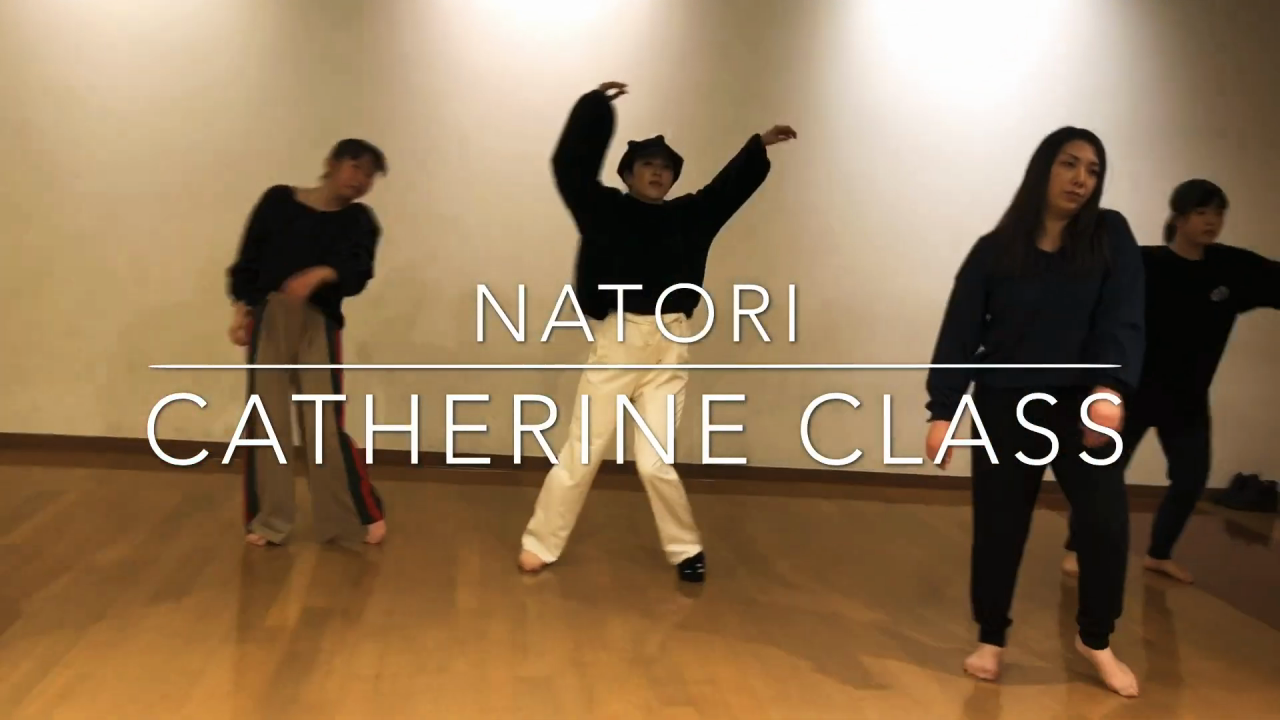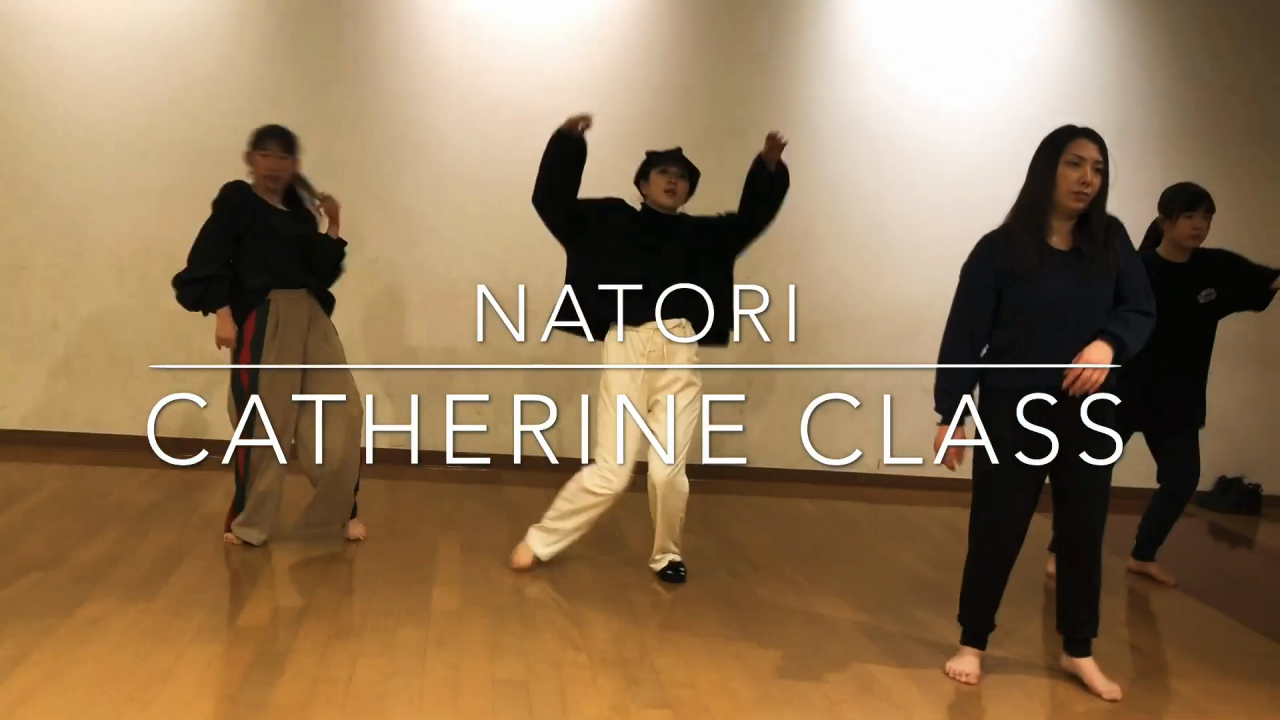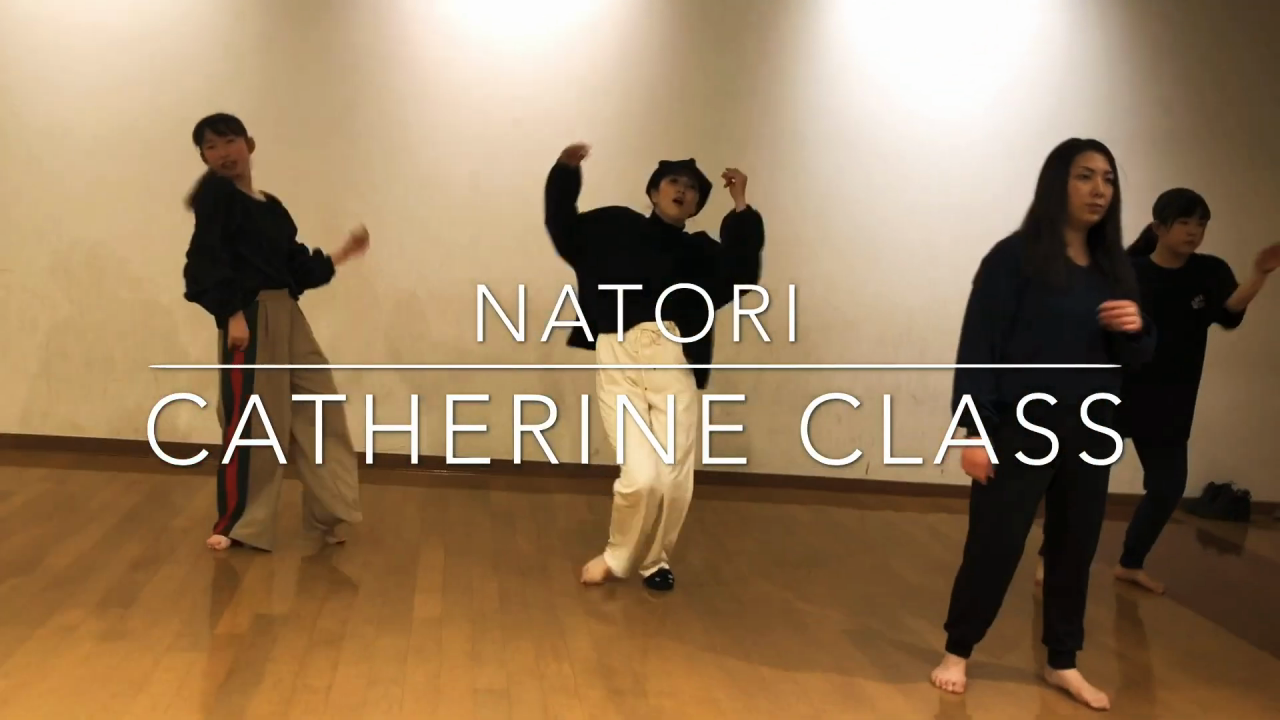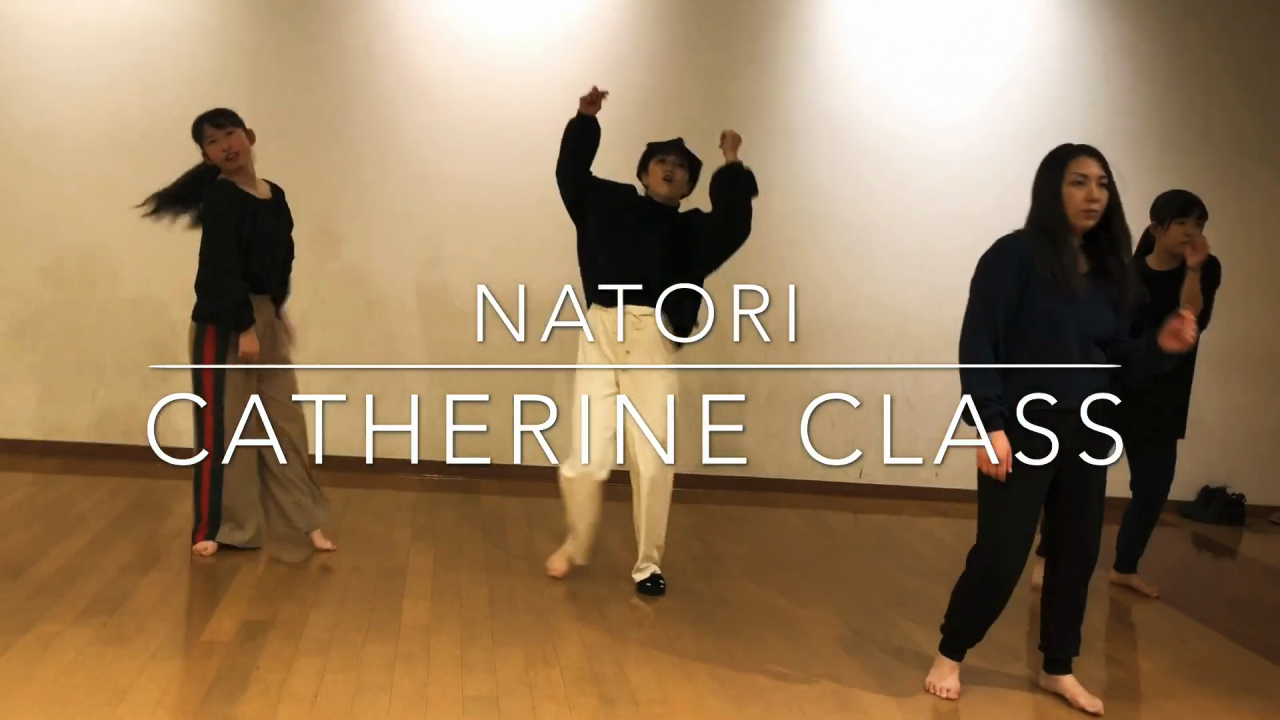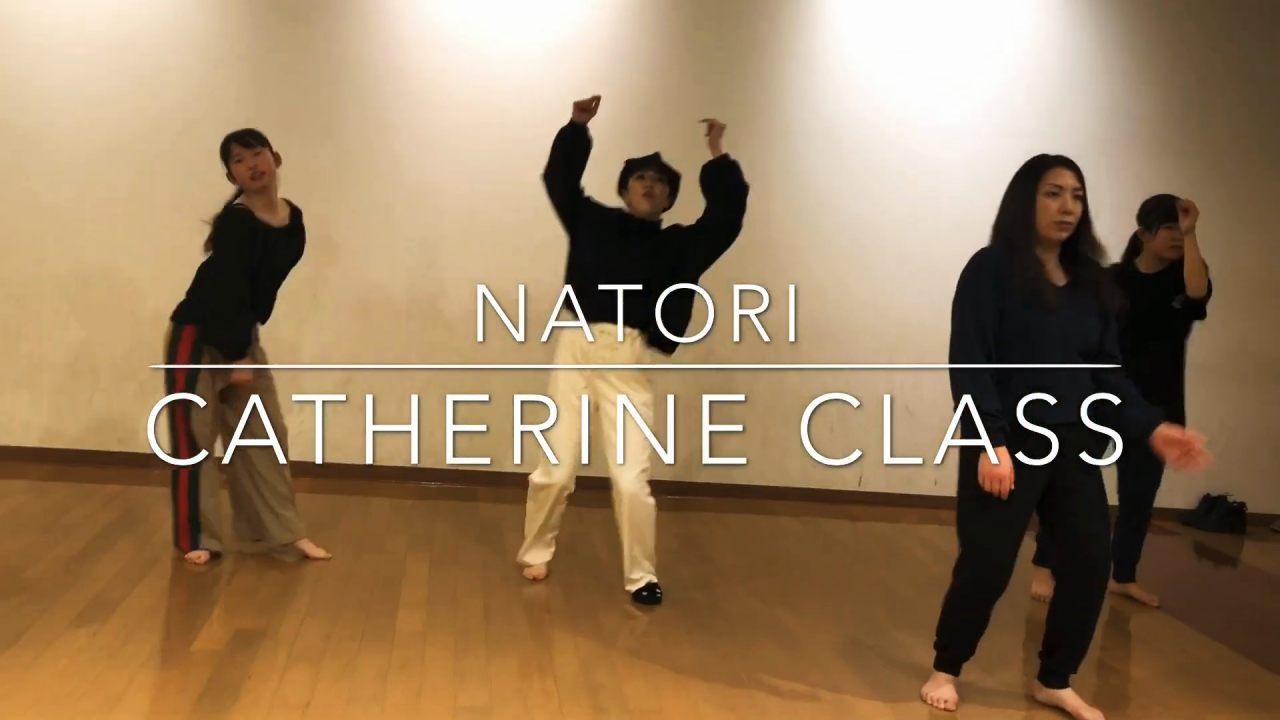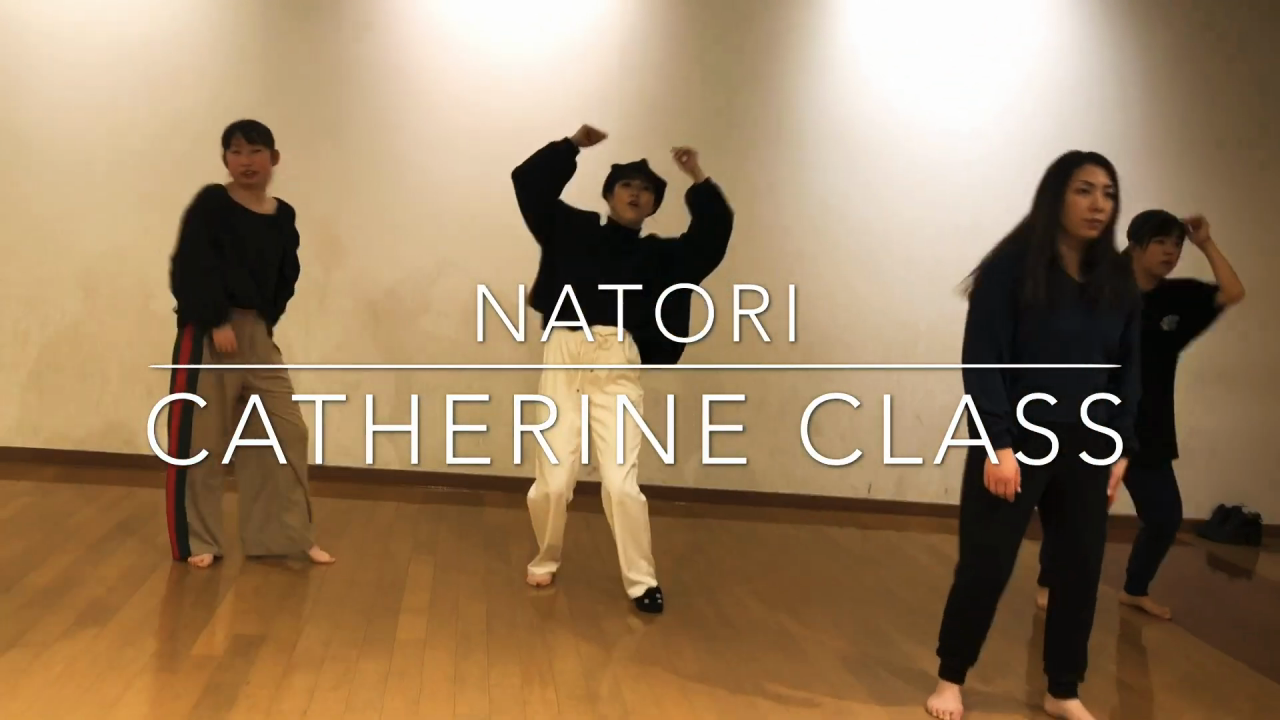
dt=0.2s
person 1, frame 1
left shoulder: (1111, 235)
right shoulder: (995, 249)
left elbow: (1124, 317)
right elbow: (960, 334)
left wrist: (1112, 386)
right wrist: (942, 411)
left hip: (1083, 405)
right hip: (1006, 407)
left knee: (1106, 524)
right knee: (999, 529)
left ankle: (1096, 641)
right ankle: (991, 639)
person 1, frame 2
left shoulder: (1110, 241)
right shoulder: (1000, 248)
left elbow: (1141, 313)
right elbow: (963, 338)
left wrist: (1106, 346)
right wrist: (950, 418)
left hip: (1089, 414)
right hip: (1014, 413)
left knee: (1083, 534)
right knee: (996, 532)
left ankle: (1079, 651)
right ankle: (972, 643)
person 1, frame 3
left shoulder: (1113, 263)
right shoulder: (1015, 256)
left elbow: (1127, 359)
right elbow: (977, 347)
left wrist: (1136, 327)
right wrist: (976, 429)
left hip: (1090, 427)
right hip: (1021, 425)
left knee: (1075, 546)
right knee: (995, 545)
left ankle: (1062, 662)
right ankle: (957, 651)
person 1, frame 4
left shoulder: (1108, 271)
right shoulder: (1014, 256)
left elbow: (1112, 358)
right elbow: (978, 348)
left wrist: (1160, 347)
right wrist: (993, 426)
left hip: (1084, 433)
right hip: (1022, 430)
left knee: (1078, 551)
right knee: (1001, 552)
left ankle: (1057, 668)
right ankle: (949, 655)
person 1, frame 5
left shoulder: (1090, 280)
right shoulder: (990, 271)
left elbow: (1105, 370)
right elbow: (970, 364)
left wrist: (1154, 427)
right wrist: (987, 445)
left hip: (1071, 442)
right hip: (1005, 442)
left knee: (1089, 561)
right knee: (985, 566)
right ankle: (944, 669)
person 1, frame 6
left shoulder: (1116, 279)
right shoulder: (1012, 267)
left elbow: (1125, 371)
right elbow: (982, 360)
left wrist: (1120, 447)
right wrist: (996, 444)
left hip: (1084, 444)
right hip: (1018, 439)
left knee: (1082, 568)
right knee: (987, 565)
person 2, frame 1
left shoulder: (685, 216)
right shoulder: (606, 209)
left elbow: (731, 185)
right elbow: (572, 164)
left wrist: (761, 146)
right wrist: (597, 106)
left hip: (668, 351)
right hip: (616, 344)
left knee: (654, 463)
right knee: (580, 452)
left ankle: (685, 547)
right ankle: (539, 543)
person 2, frame 2
left shoulder: (699, 233)
right shoulder: (612, 220)
left elbow: (754, 215)
right elbow: (554, 204)
left wrist: (769, 164)
right wrist: (567, 143)
left hip: (680, 360)
right hip: (625, 357)
left knee: (668, 475)
right knee: (609, 473)
left ankle: (666, 553)
right ankle: (540, 540)
person 2, frame 3
left shoulder: (699, 250)
right shoulder: (615, 227)
left elbow: (741, 274)
right elbow: (562, 224)
left wrist: (740, 210)
right wrist: (567, 171)
left hip: (674, 363)
right hip: (618, 360)
left knee: (674, 480)
right knee: (640, 478)
left ankle: (656, 561)
right ankle: (617, 556)
person 2, frame 4
left shoulder: (692, 229)
right shoulder: (610, 203)
left elbow: (732, 225)
right elbow: (572, 172)
left wrist: (732, 167)
right wrist: (585, 119)
left hip: (653, 345)
right hip: (599, 338)
left knee: (652, 466)
right knee: (586, 462)
left ankle: (647, 564)
right ankle: (574, 546)
person 2, frame 5
left shoulder: (675, 245)
right shoulder: (595, 222)
left elbow: (726, 217)
right elbow: (559, 179)
left wrist: (718, 157)
right wrist: (577, 126)
left hip: (628, 364)
right hip: (575, 354)
left knee: (631, 480)
right knee: (554, 471)
left ankle: (640, 574)
right ankle: (536, 550)
person 2, frame 6
left shoulder: (657, 254)
right shoulder: (573, 228)
left elbow: (713, 236)
right elbow: (529, 181)
left wrist: (698, 180)
right wrist: (572, 145)
left hip: (618, 365)
right hip: (565, 357)
left knee: (620, 479)
right knee: (553, 479)
left ankle: (640, 578)
right ankle: (545, 560)
person 3, frame 1
left shoulder: (357, 221)
right shoulder: (278, 200)
left elbow: (358, 273)
right elbow: (249, 257)
left wrist: (318, 275)
right wrist: (241, 309)
left hip: (319, 321)
right hip: (269, 318)
left knee: (325, 425)
right knee: (263, 425)
left ankle: (365, 513)
right ankle: (267, 520)
person 3, frame 2
left shoulder: (300, 211)
right shoulder: (236, 198)
left elbow: (325, 269)
right elbow: (209, 259)
left wrist: (334, 229)
right wrist: (221, 314)
left hip: (312, 314)
right hip: (261, 317)
left knee: (343, 409)
right knee: (263, 421)
left ankle: (342, 511)
right ankle: (249, 520)
person 3, frame 3
left shoulder: (270, 204)
right shoulder: (216, 194)
right elbow: (207, 262)
left wrist: (340, 255)
right wrist: (233, 315)
left hip: (289, 313)
right hip: (247, 315)
left knee: (318, 409)
right knee: (250, 421)
left ankle: (327, 514)
right ankle: (234, 524)
person 3, frame 4
left shoulder: (275, 197)
right shoulder: (220, 197)
right elbow: (220, 268)
left wrist: (279, 315)
right wrist: (244, 329)
left hip: (264, 318)
right hip: (222, 323)
left knee: (286, 421)
right knee: (225, 426)
left ankle: (304, 521)
right ankle: (214, 528)
person 3, frame 5
left shoulder: (293, 220)
right shoulder: (236, 221)
right elbow: (225, 292)
left wrist: (246, 347)
right wrist: (237, 357)
left hip: (242, 335)
right hip: (199, 336)
left knee: (265, 432)
right knee: (194, 436)
left ankle: (285, 531)
right ankle: (197, 537)
person 3, frame 6
left shoulder: (283, 217)
right shoulder: (211, 203)
right elbow: (189, 273)
left wrist: (260, 326)
right wrist: (217, 324)
left hip: (258, 331)
right hip: (204, 330)
left knee: (287, 430)
right knee: (197, 439)
left ankle: (292, 534)
right ankle: (197, 541)
person 4, frame 1
left shoulder: (1233, 265)
right shoulder: (1145, 263)
left hip: (1189, 396)
right hip: (1136, 388)
left knee: (1191, 478)
left ankle: (1158, 554)
right ankle: (1075, 549)
person 4, frame 2
left shoulder: (1220, 267)
left hip: (1178, 400)
right hip: (1121, 392)
left knee: (1181, 482)
left ankle: (1142, 557)
right ankle: (1060, 551)
person 4, frame 3
left shoulder: (1210, 273)
right shoulder: (1127, 272)
left elbow: (1233, 308)
left hip: (1169, 405)
left knee: (1168, 489)
left ankle: (1130, 564)
person 4, frame 4
left shoulder: (1204, 269)
left elbow: (1192, 317)
left wrist: (1193, 268)
left hip: (1161, 405)
left knee: (1152, 492)
left ankle: (1124, 568)
right ankle: (1046, 560)
person 4, frame 5
left shoulder: (1183, 273)
right shoulder: (1113, 280)
left elbow: (1199, 292)
left wrist: (1191, 233)
left hip: (1149, 408)
left knee: (1138, 499)
left ankle: (1123, 577)
right ankle: (1043, 569)
person 4, frame 6
left shoulder: (1180, 296)
left elbow: (1233, 294)
left wrist: (1206, 244)
left hip: (1148, 430)
left knee: (1166, 517)
left ankle: (1135, 590)
right ankle: (1049, 584)
